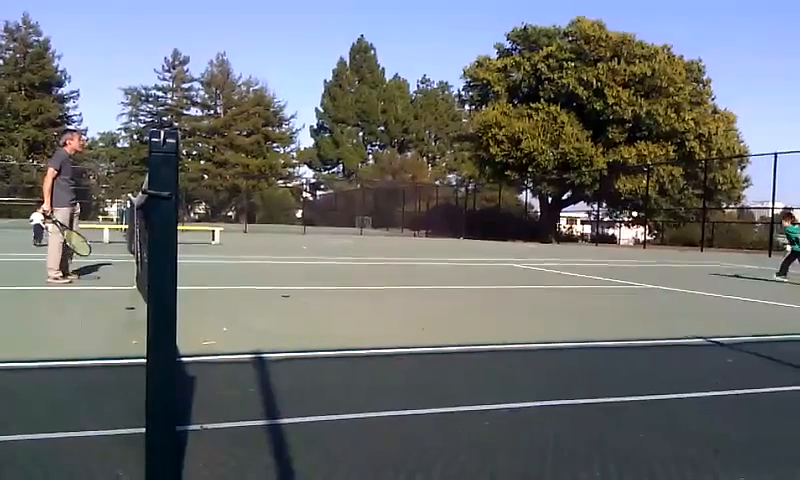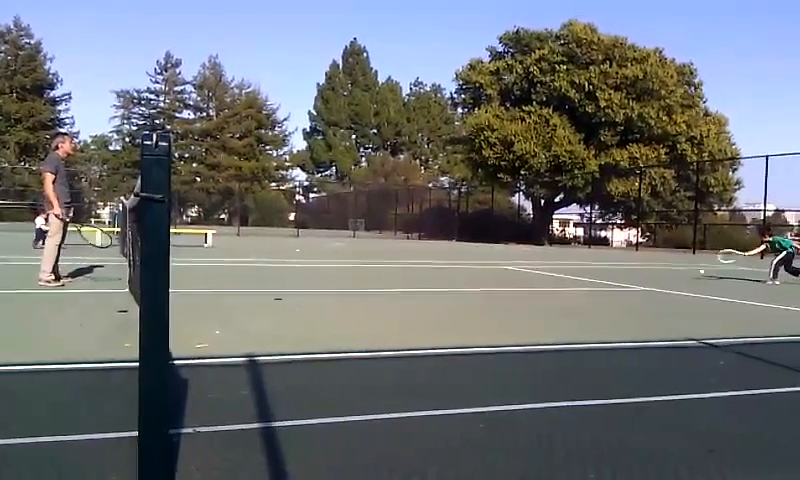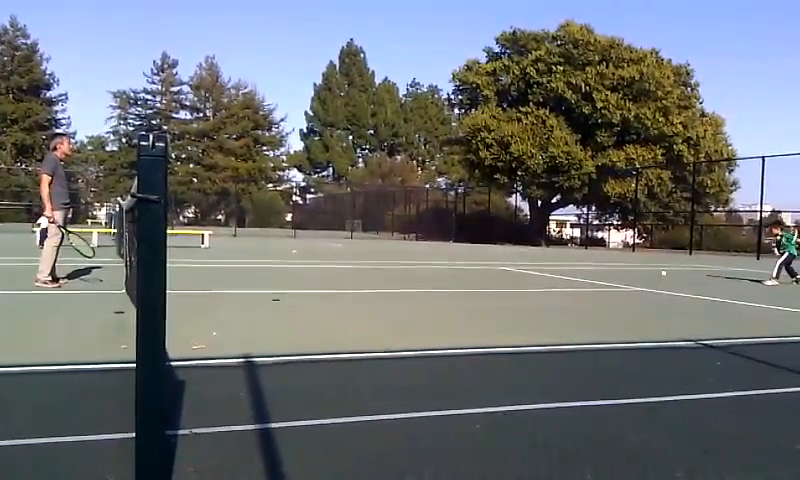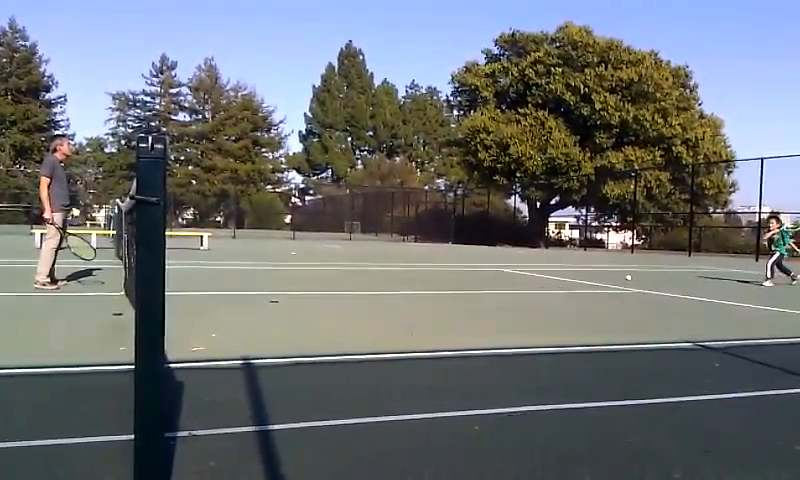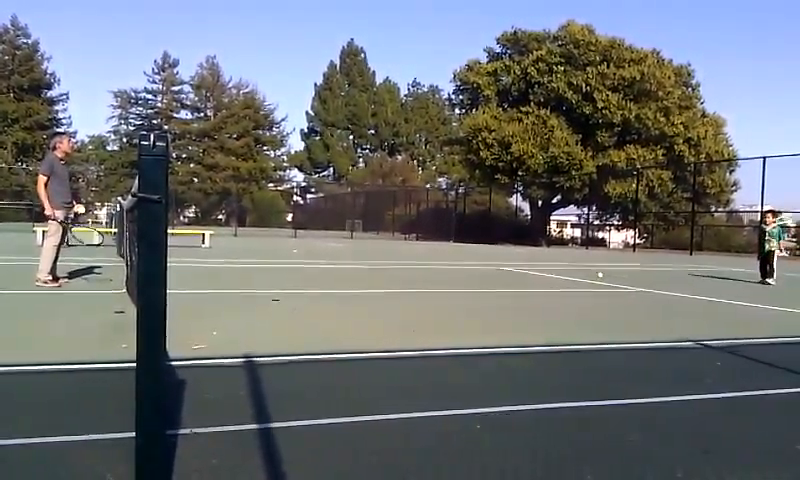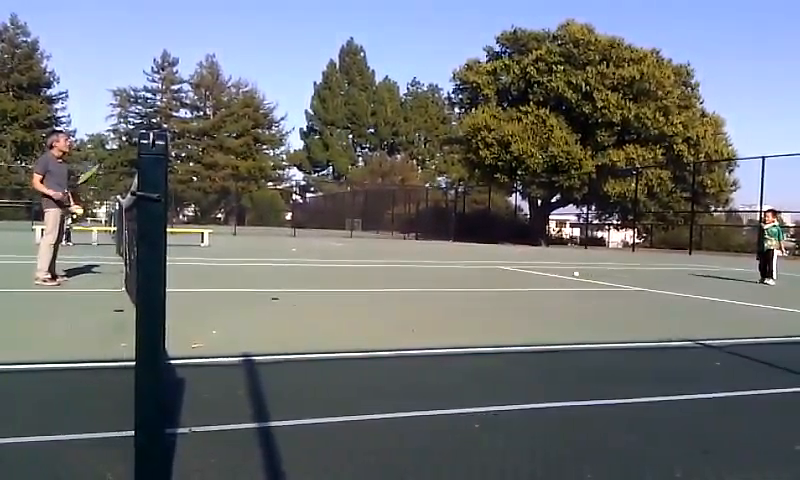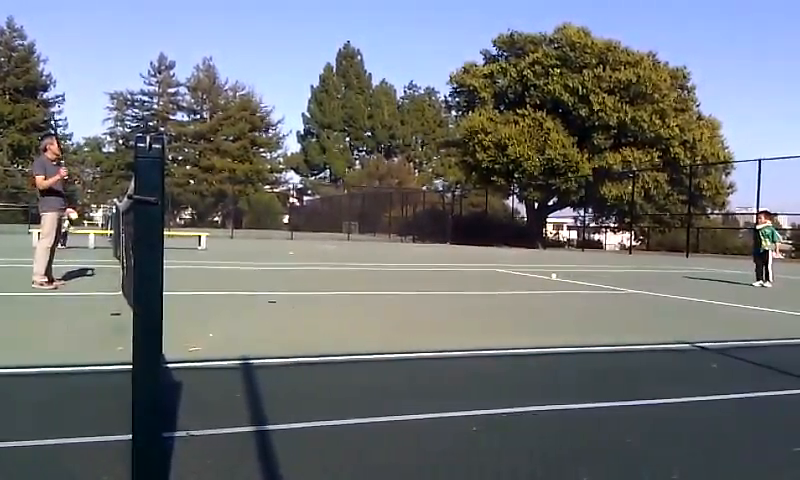
dt=0.5s
person 1, frame 1
left shoulder: (68, 157)
right shoulder: (60, 155)
right elbow: (48, 178)
right wrist: (47, 202)
left hip: (71, 204)
right hip: (61, 205)
right knee: (58, 238)
left ankle: (64, 270)
right ankle: (53, 274)
person 1, frame 2
left shoulder: (60, 161)
right shoulder: (52, 158)
right elbow: (48, 184)
right wrist: (55, 206)
left hip: (64, 208)
right hip: (57, 208)
left knee: (58, 242)
right knee: (53, 240)
left ankle: (54, 274)
right ankle: (45, 276)
person 1, frame 3
left shoulder: (58, 162)
right shoulder: (51, 160)
right elbow: (44, 185)
right wrist: (48, 208)
left hip: (62, 209)
right hip: (55, 209)
left knee: (56, 242)
right knee: (52, 241)
left ankle: (51, 275)
right ankle: (42, 277)
person 1, frame 4
left shoulder: (59, 164)
right shoulder: (50, 161)
right elbow: (43, 186)
left wrist: (68, 208)
right wrist: (47, 210)
left hip: (61, 211)
right hip: (54, 211)
left knee: (55, 244)
right knee: (51, 243)
left ankle: (49, 277)
right ankle: (41, 279)
person 1, frame 5
left shoulder: (63, 163)
right shoulder: (50, 160)
right elbow: (40, 185)
left wrist: (73, 204)
right wrist: (47, 206)
left hip: (65, 208)
right hip: (56, 208)
left knee: (58, 241)
right knee: (52, 240)
left ankle: (51, 274)
right ankle: (43, 276)
person 1, frame 6
left shoulder: (63, 162)
right shoulder: (45, 159)
right elbow: (35, 182)
left wrist: (72, 203)
right wrist: (51, 193)
left hip: (63, 206)
right hip: (52, 205)
left knee: (57, 240)
right knee: (49, 239)
left ankle: (51, 273)
right ankle: (41, 275)
person 1, frame 7
left shoulder: (57, 164)
right shoulder: (40, 162)
right elbow: (41, 184)
left wrist: (66, 206)
right wrist: (58, 176)
left hip: (59, 209)
right hip: (49, 209)
left knee: (53, 244)
right knee: (46, 242)
left ankle: (48, 276)
right ankle: (38, 278)
